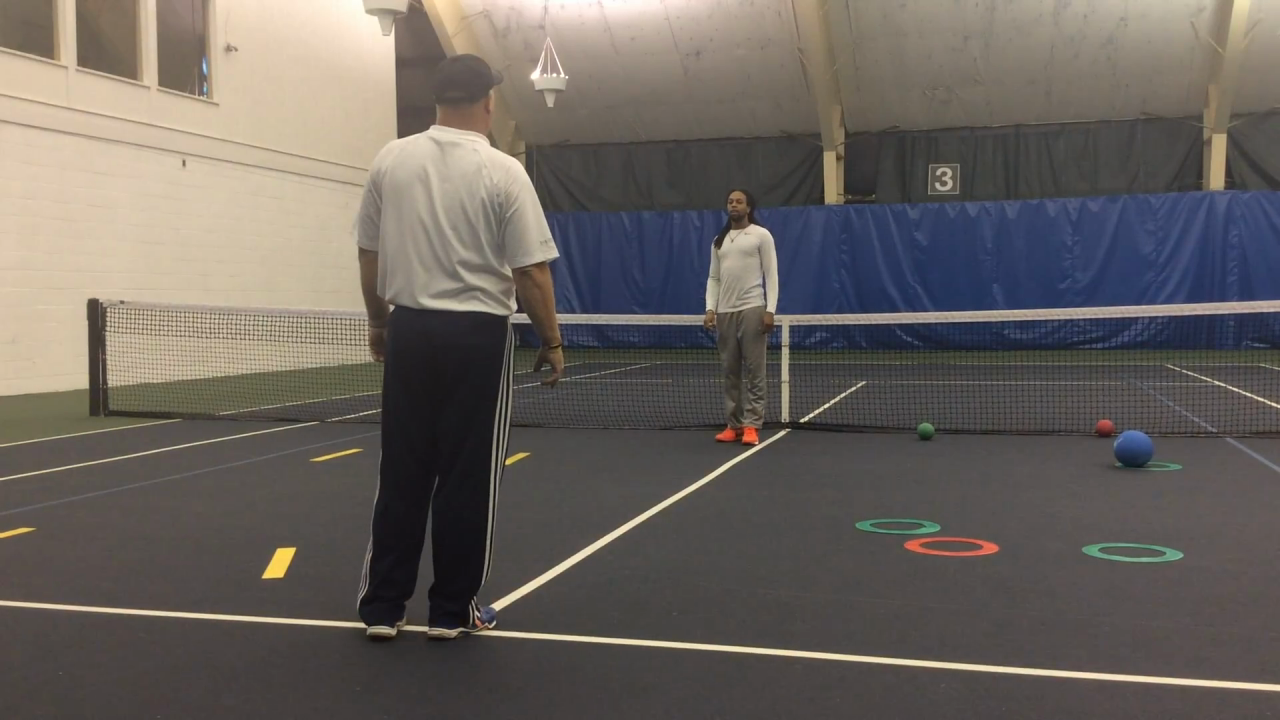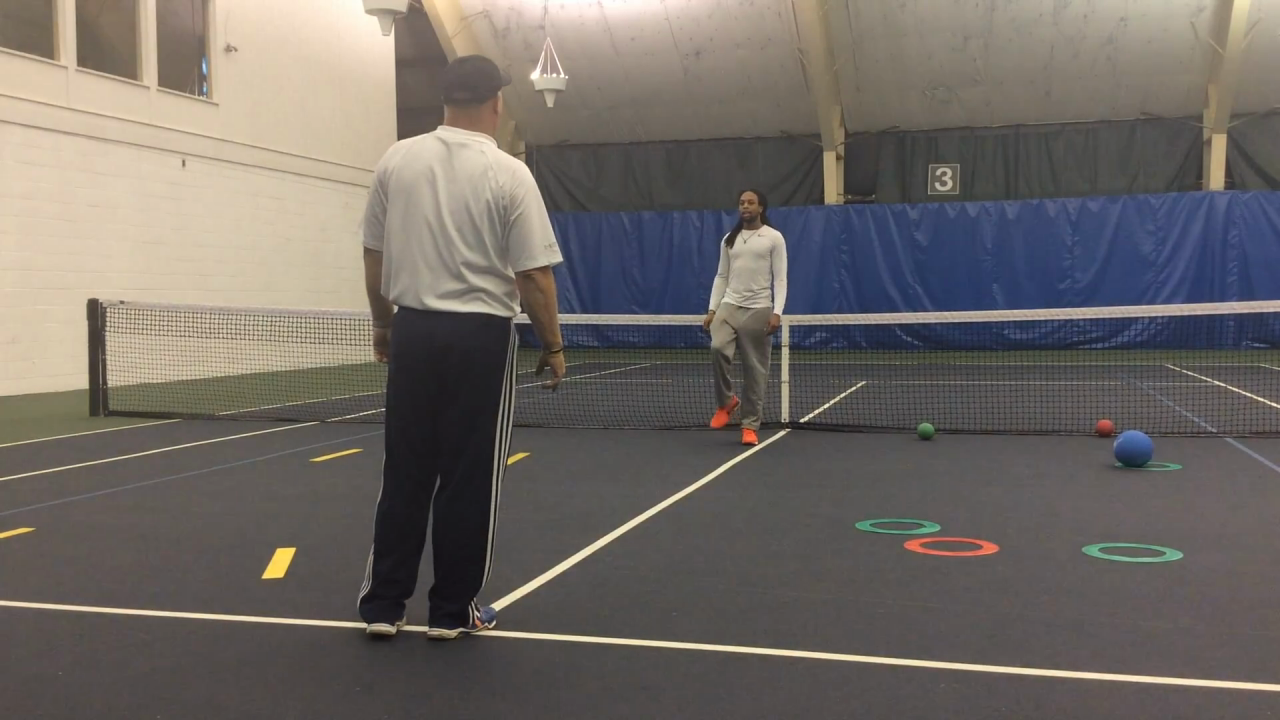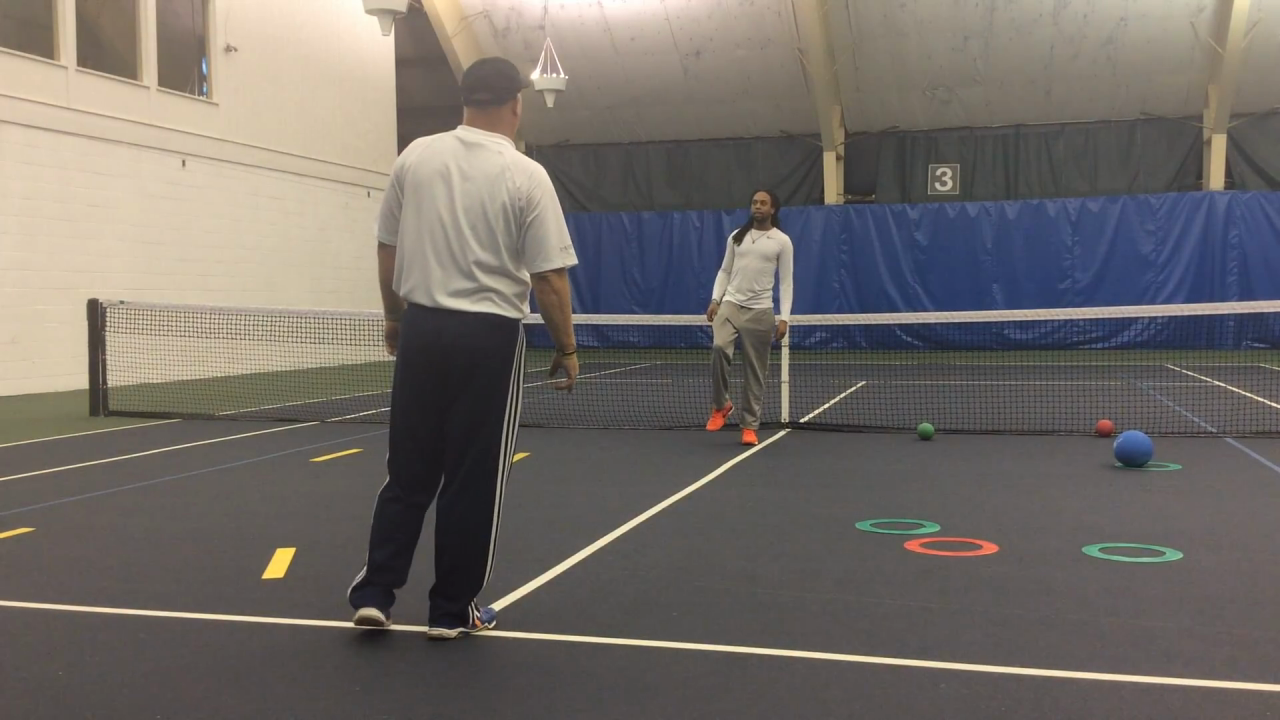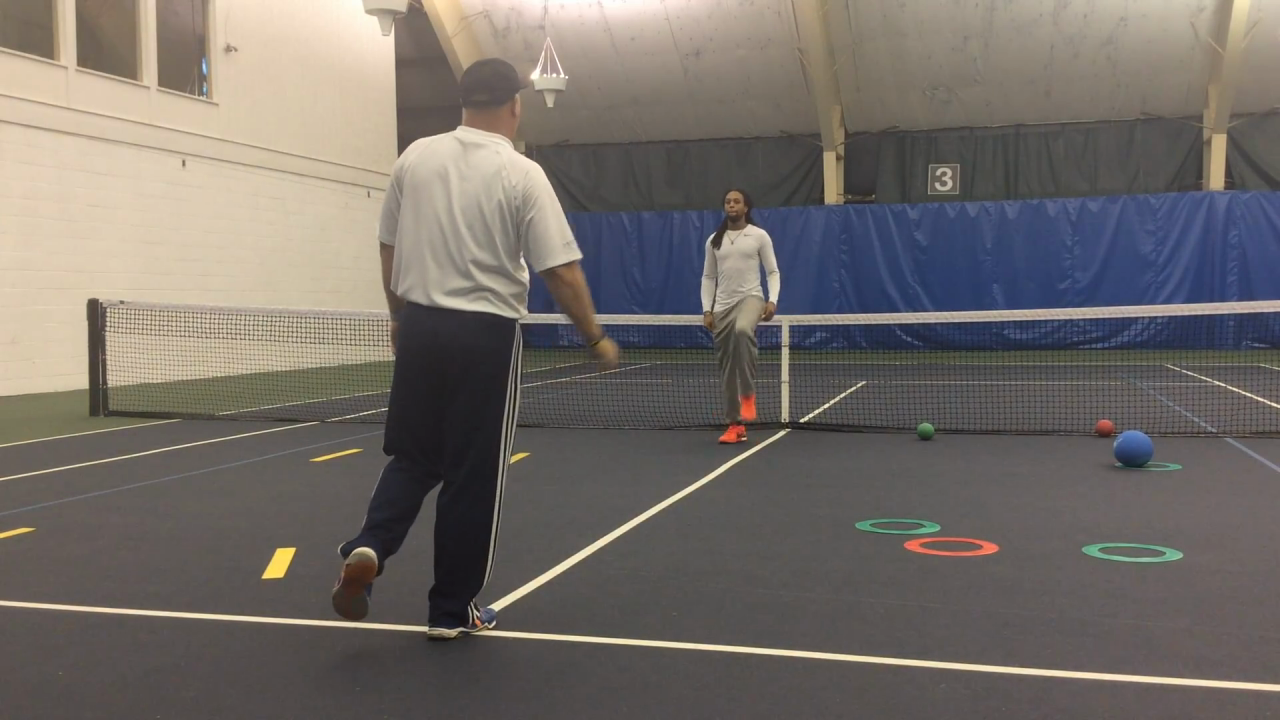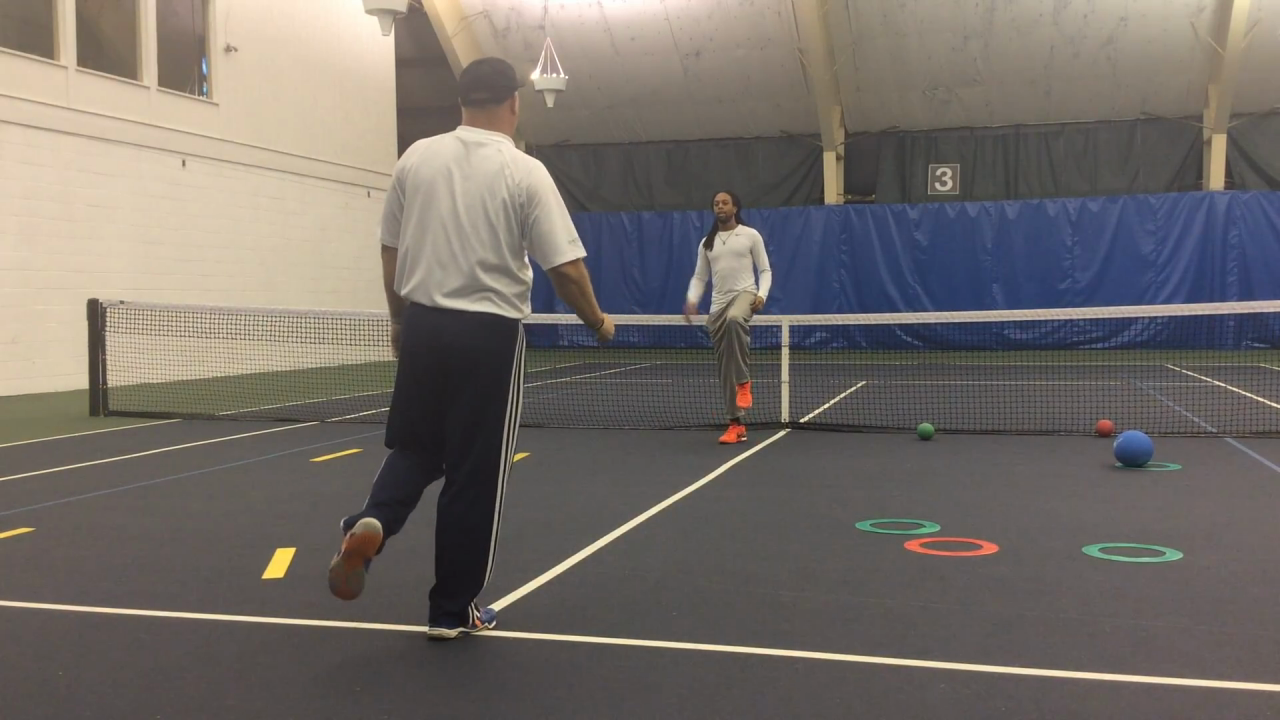
dt=1s
person 1, frame 1
left shoulder: (390, 159)
right shoulder: (502, 171)
left elbow: (369, 255)
right elbow: (530, 271)
left wrist: (378, 321)
right wrist: (552, 341)
left hip: (409, 331)
right hip: (477, 336)
left knee: (401, 474)
right knee: (466, 478)
left ankle: (382, 605)
right ankle: (452, 609)
person 1, frame 2
left shoulder: (397, 159)
right shoulder: (508, 173)
left elbow: (374, 255)
right elbow: (534, 275)
left wrist: (382, 322)
right wrist: (553, 345)
left hip: (413, 332)
right hip: (480, 337)
left knee: (404, 474)
right knee: (468, 480)
left ankle: (383, 603)
right ankle: (452, 609)
person 1, frame 3
left shoulder: (415, 157)
right shoulder: (526, 175)
left elbow: (387, 250)
right elbow: (549, 277)
left wrist: (394, 317)
right wrist: (566, 349)
left hip: (422, 330)
right hip: (489, 337)
left knee: (408, 473)
right knee: (472, 480)
left ankle: (374, 591)
right ankle: (452, 610)
person 1, frame 4
left shoulder: (414, 157)
right shoulder: (520, 174)
left elbow: (389, 250)
right elbow: (560, 272)
left wrist: (400, 318)
right wrist: (596, 338)
left hip: (422, 327)
right hip: (484, 334)
left knee: (411, 458)
right knee: (472, 477)
left ankle: (367, 548)
right ankle: (452, 608)
person 1, frame 5
left shoulder: (416, 157)
right shoulder: (525, 172)
left elbow: (390, 252)
right elbow: (566, 270)
left wrist: (400, 320)
right wrist: (598, 322)
left hip: (423, 326)
right hip: (489, 335)
left knee: (414, 449)
right knee: (475, 477)
left ankle: (368, 526)
right ankle: (453, 609)
person 2, frame 1
left shoulder: (761, 235)
right shoulder: (719, 241)
left elbow: (771, 275)
right elbow: (713, 278)
left wrist: (770, 310)
right wrist: (710, 309)
left hip: (752, 309)
right hip: (725, 312)
left knee: (755, 370)
right knee: (730, 371)
left ankle: (752, 426)
right ankle: (734, 425)
person 2, frame 2
left shoulder: (774, 238)
right shoulder: (729, 239)
left elbow: (780, 279)
right elbow: (721, 277)
left wrist: (777, 312)
right wrist: (712, 309)
left hip: (759, 310)
right hip: (730, 305)
left knee: (755, 370)
right knee: (718, 349)
left ankle: (750, 426)
right ankle: (726, 401)
person 2, frame 3
left shoulder: (782, 241)
right shoulder: (736, 236)
left elbow: (786, 282)
right elbow: (725, 271)
left wrist: (784, 318)
right wrist: (715, 299)
left hip: (760, 311)
right hip: (731, 304)
left knee: (755, 370)
right knee: (719, 347)
left ankle: (750, 427)
right ankle: (721, 406)
person 2, frame 4
left shoulder: (760, 236)
right shoulder: (714, 240)
left elbow: (773, 272)
right elbow: (708, 277)
left wrist: (772, 300)
right wrist: (707, 310)
left hip: (750, 298)
right hip: (722, 308)
left knee: (743, 330)
right knee: (727, 366)
left ankle: (748, 394)
right ankle: (735, 424)
person 2, frame 5
left shoulder: (751, 235)
right shoulder: (707, 242)
left elbow: (765, 270)
right elbow: (700, 277)
left wrist: (762, 294)
right wrist: (691, 301)
left hip: (744, 295)
right hip: (718, 306)
left knee: (735, 319)
right knee: (724, 368)
left ankle: (743, 381)
right ankle: (736, 424)
